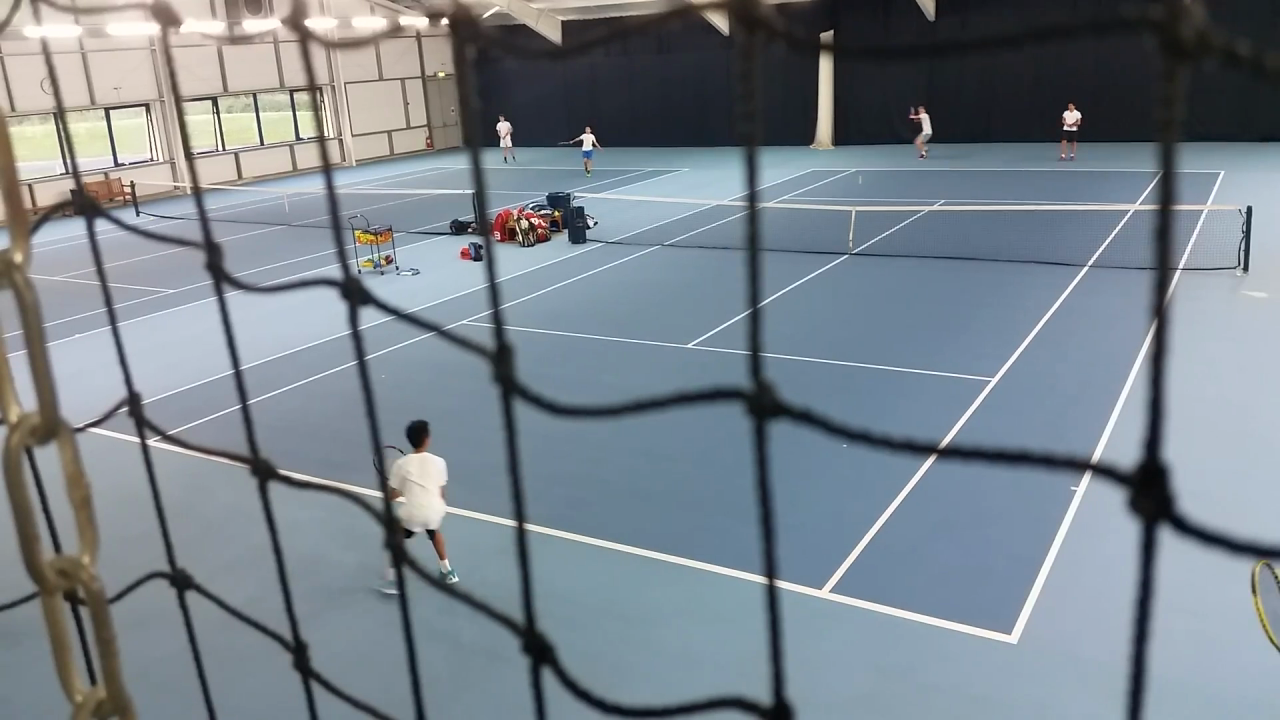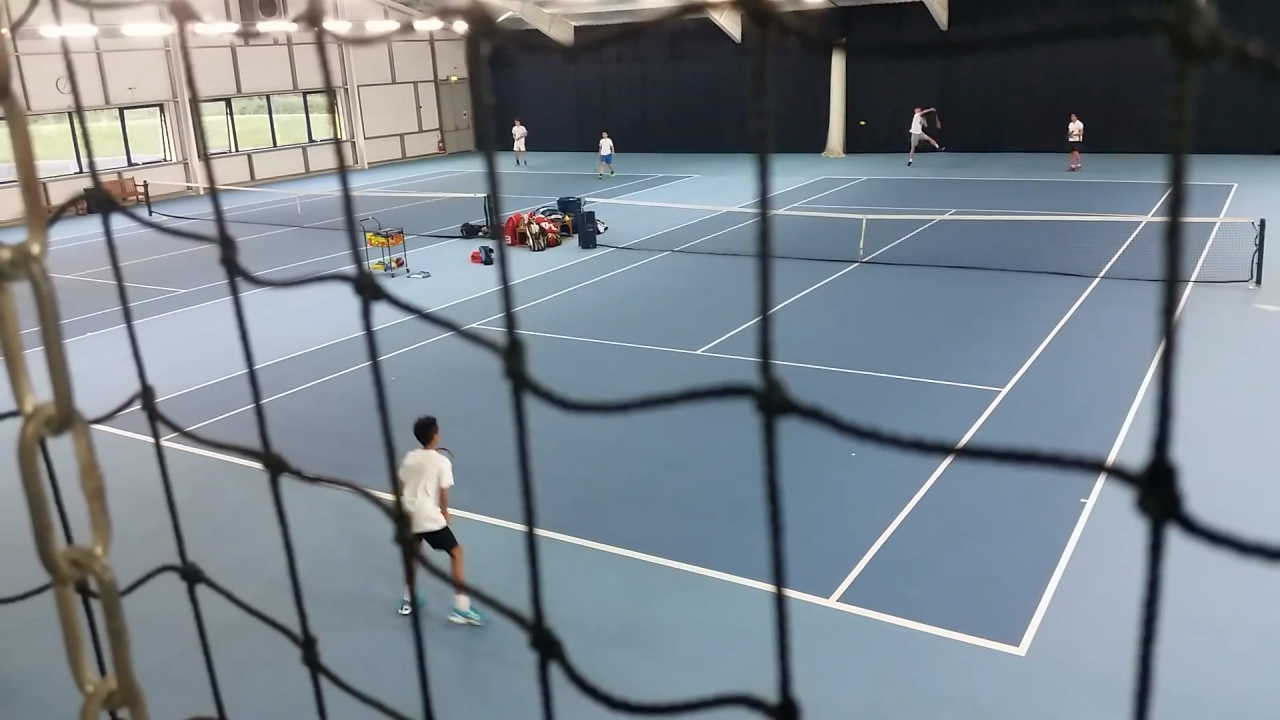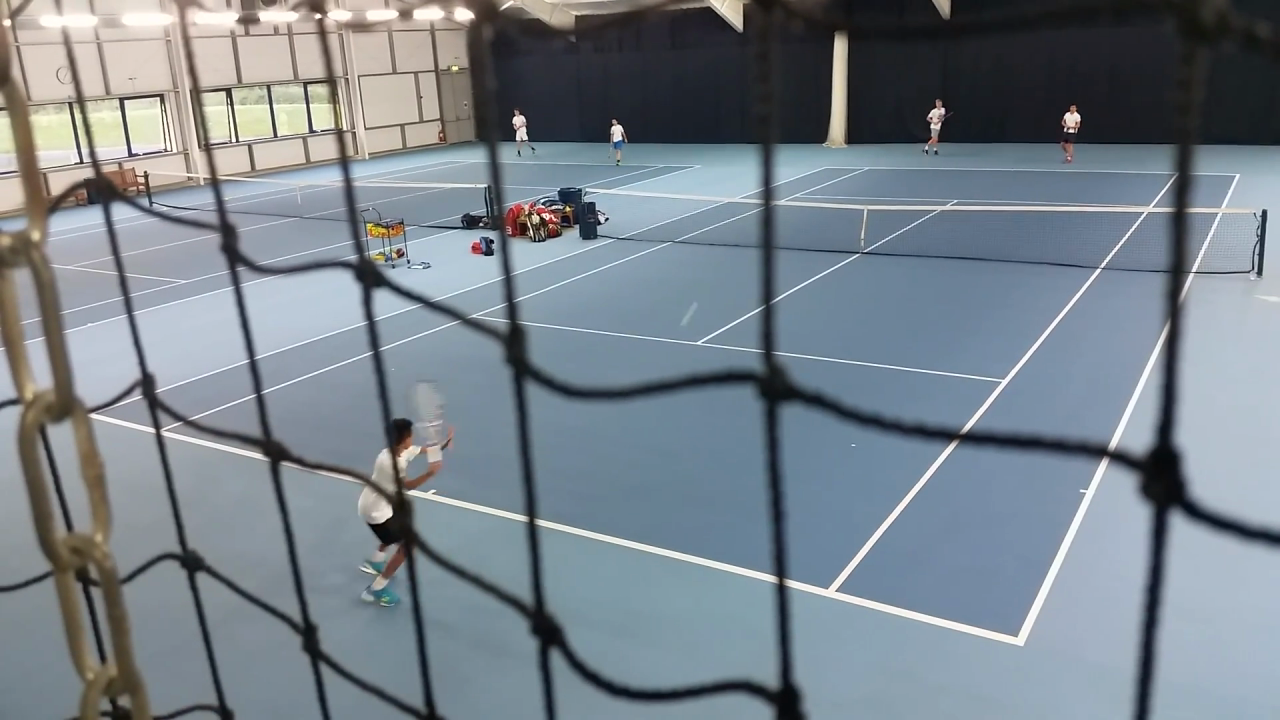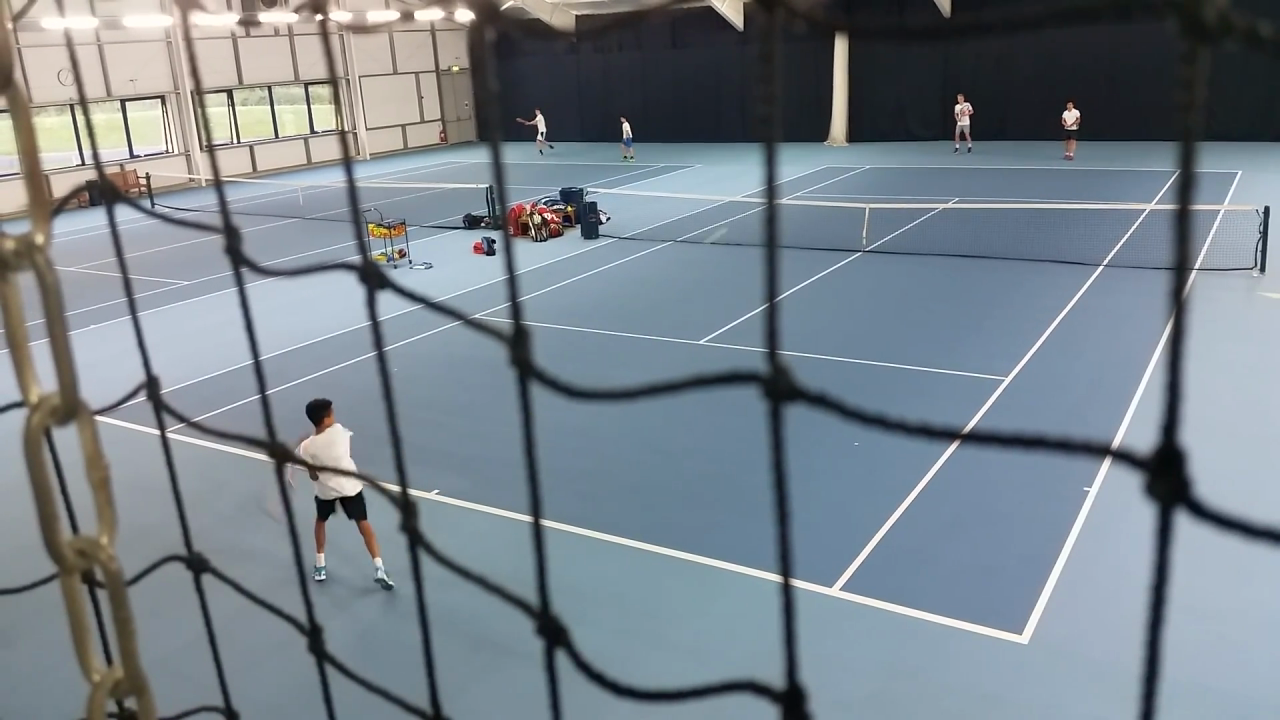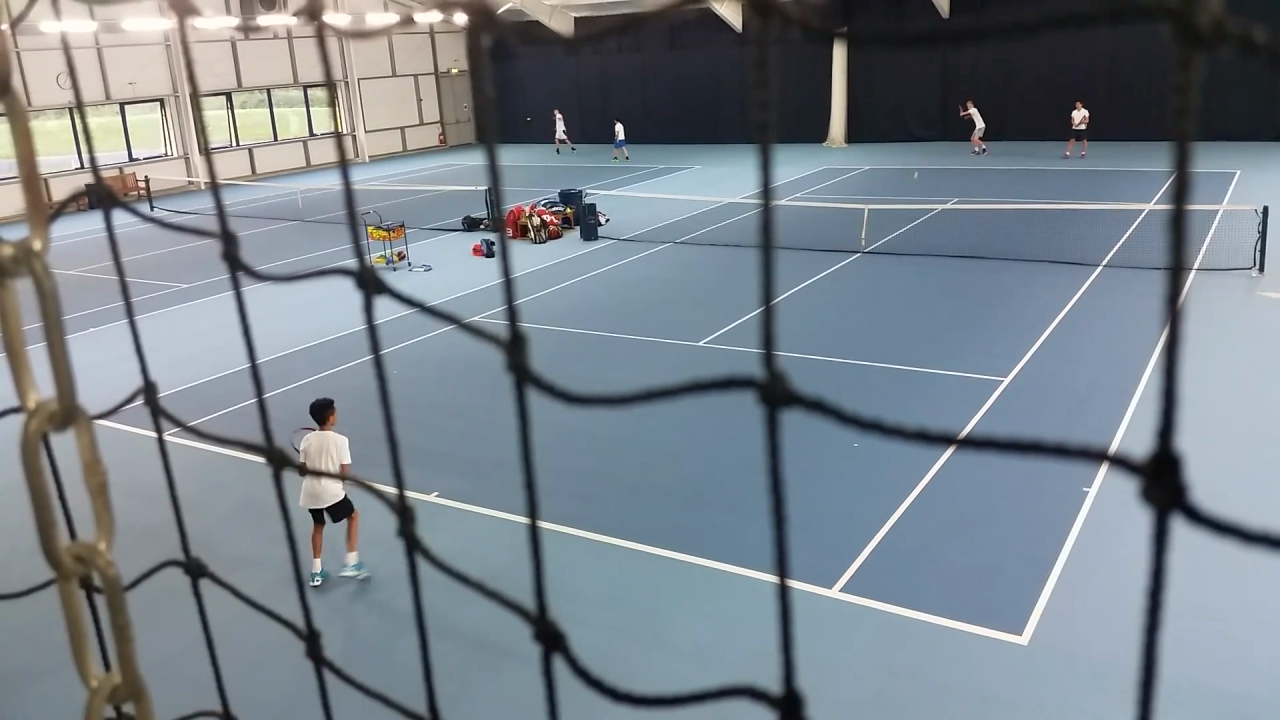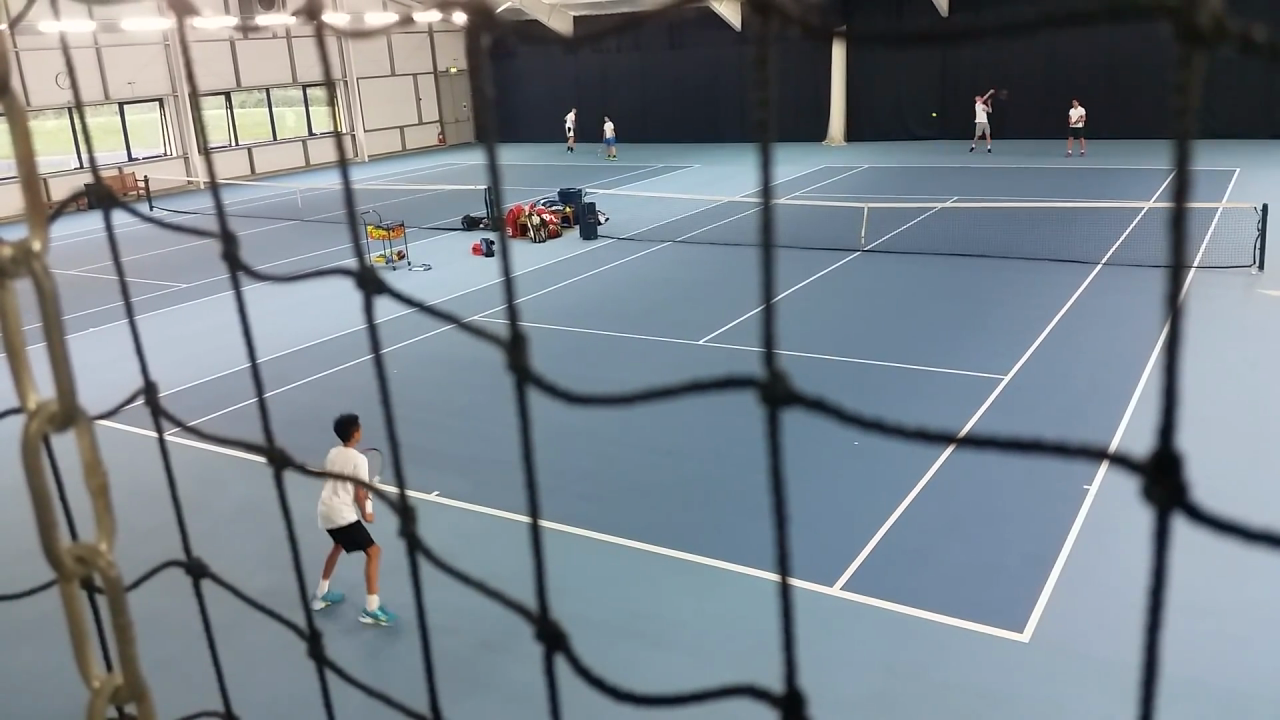
dt=0.7s
person 1, frame 1
left shoulder: (401, 464)
right shoulder: (438, 462)
left elbow: (394, 495)
right elbow: (441, 492)
left wrist: (404, 491)
left hip: (410, 514)
right hip: (433, 513)
right knee: (434, 533)
left ankle: (390, 581)
right ankle: (447, 571)
person 1, frame 2
left shoulder: (410, 458)
right shoulder: (442, 462)
left elbow: (403, 487)
right elbow: (443, 495)
right wrist: (444, 514)
left hip: (409, 517)
right hip: (429, 518)
right knee: (457, 554)
left ankle: (408, 600)
right ankle: (461, 608)
person 1, frame 3
left shoulder: (403, 451)
right shoulder: (389, 462)
left elbow: (427, 450)
right elbow: (407, 486)
left wrist: (443, 445)
right wrist: (429, 473)
left hip: (383, 504)
right hip: (375, 510)
left knee: (401, 528)
right knee: (406, 544)
left ankle: (375, 562)
right ankle: (377, 589)
person 1, frame 4
left shoulder: (306, 447)
right shoulder: (339, 430)
left elbow: (314, 476)
left hip: (326, 490)
right hip: (351, 486)
left knee: (320, 521)
right knee: (364, 526)
left ankle: (320, 566)
right ankle: (379, 568)
person 1, frame 5
left shoulder: (307, 440)
right shoulder: (340, 441)
left elbow: (303, 470)
right elbow: (344, 471)
left hip: (311, 493)
right hip: (333, 492)
left knee: (318, 526)
right knee: (352, 517)
left ankle: (316, 572)
right ankle: (350, 564)
person 1, frame 6
left shoulder: (332, 454)
right shoulder: (359, 460)
right elbow: (359, 495)
left wrist: (362, 493)
right wrist: (365, 514)
left hip: (325, 511)
right hip: (343, 515)
left knee: (339, 546)
right knee: (374, 552)
left ankle: (322, 594)
right ankle: (372, 609)
